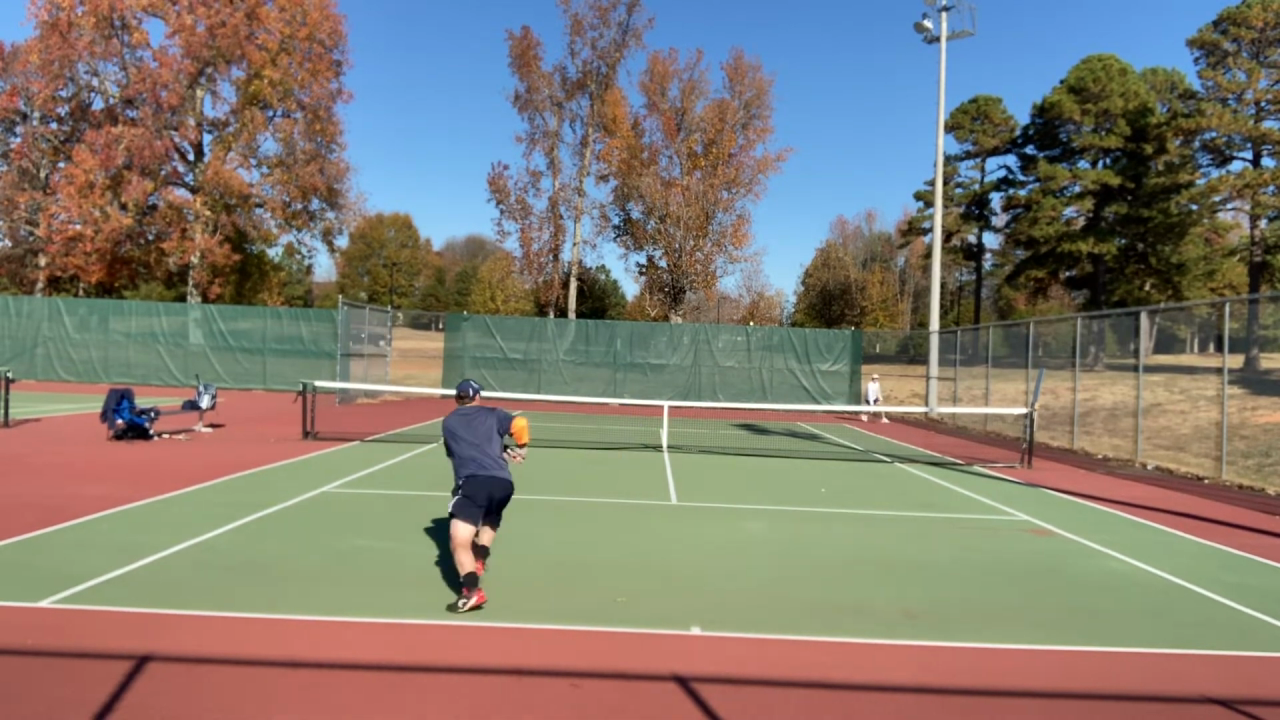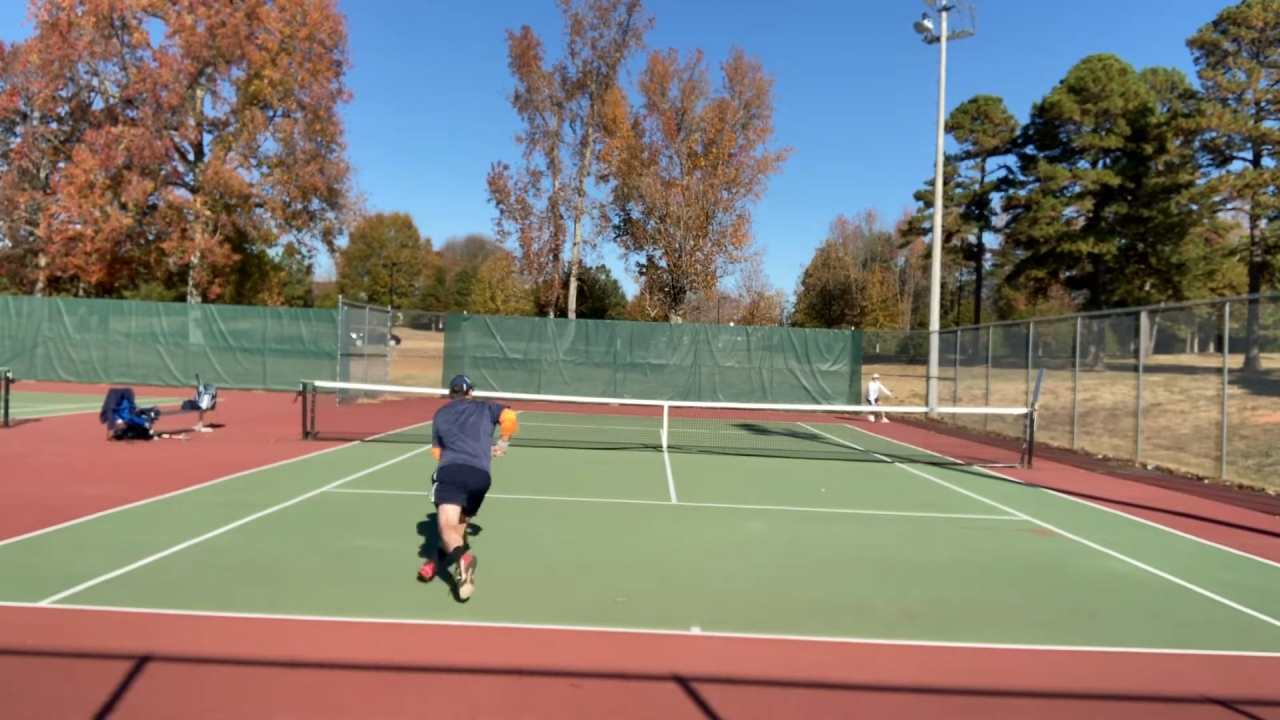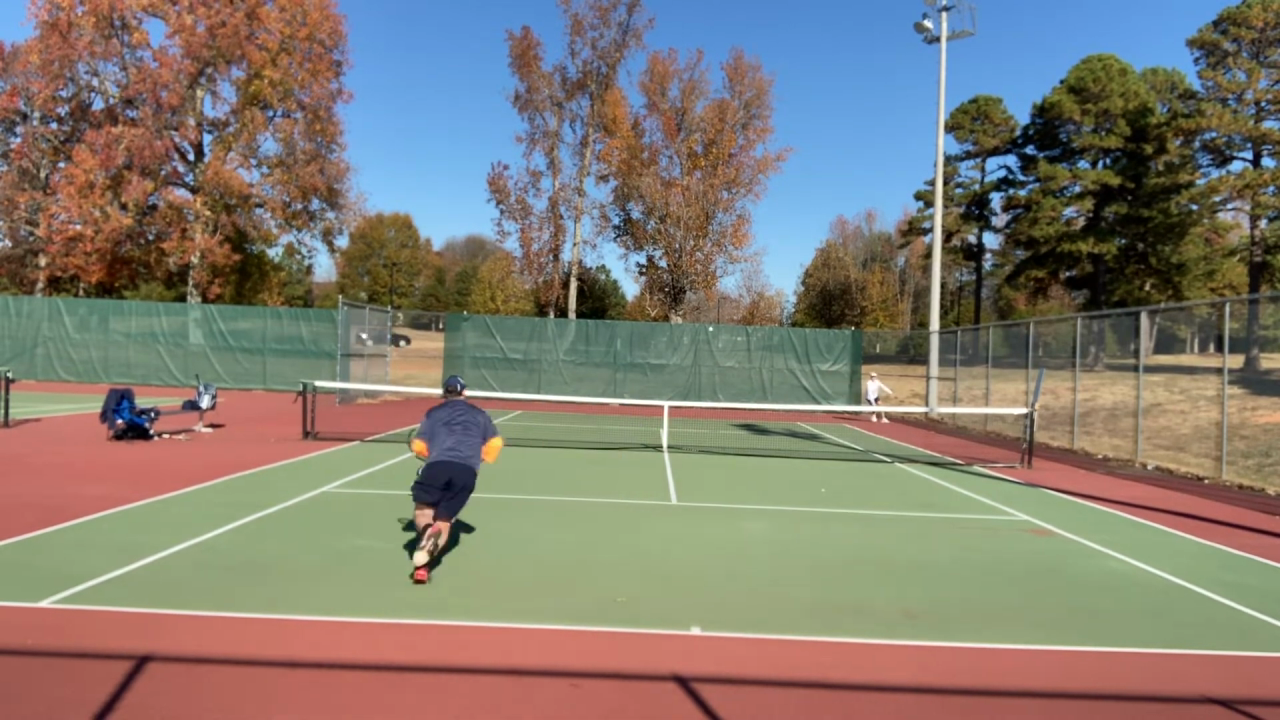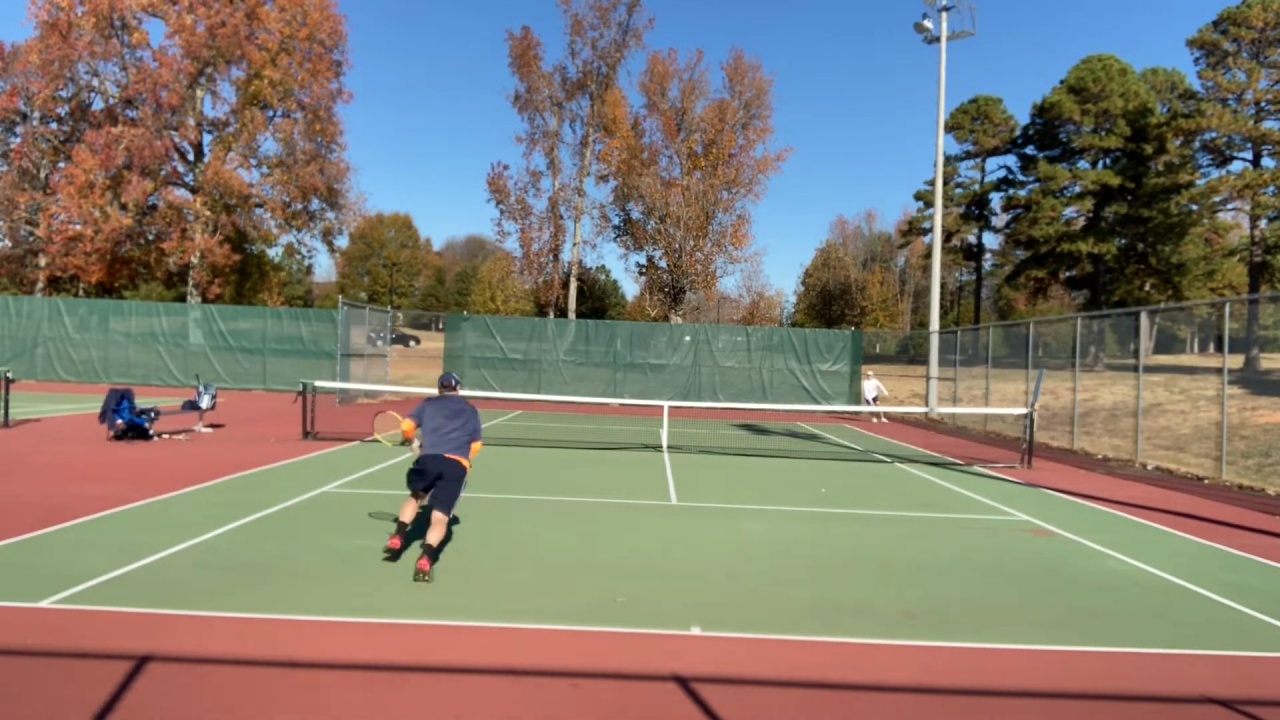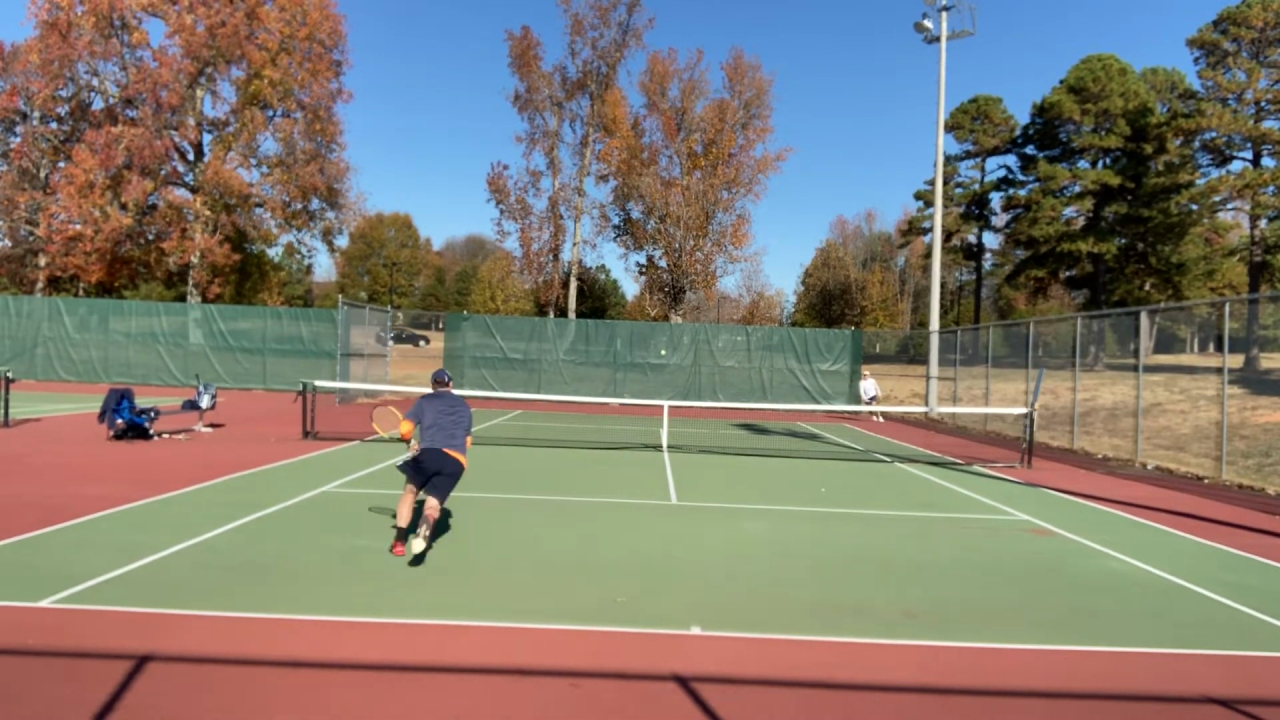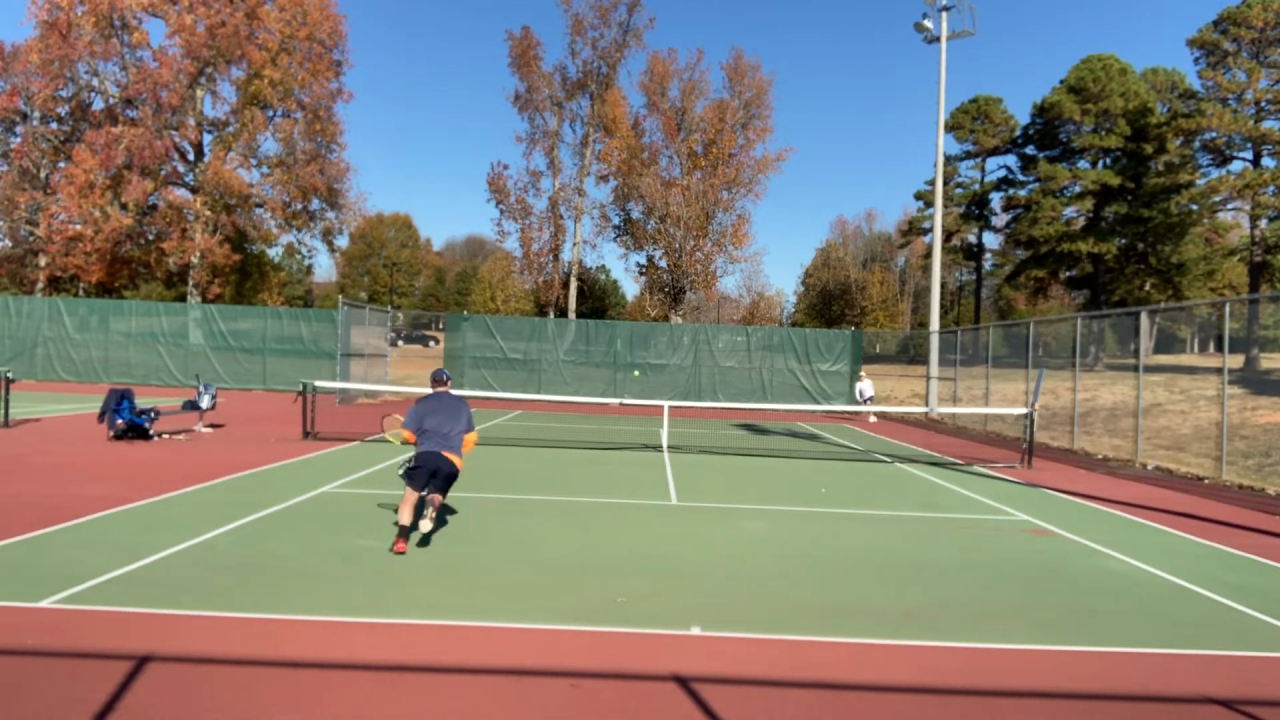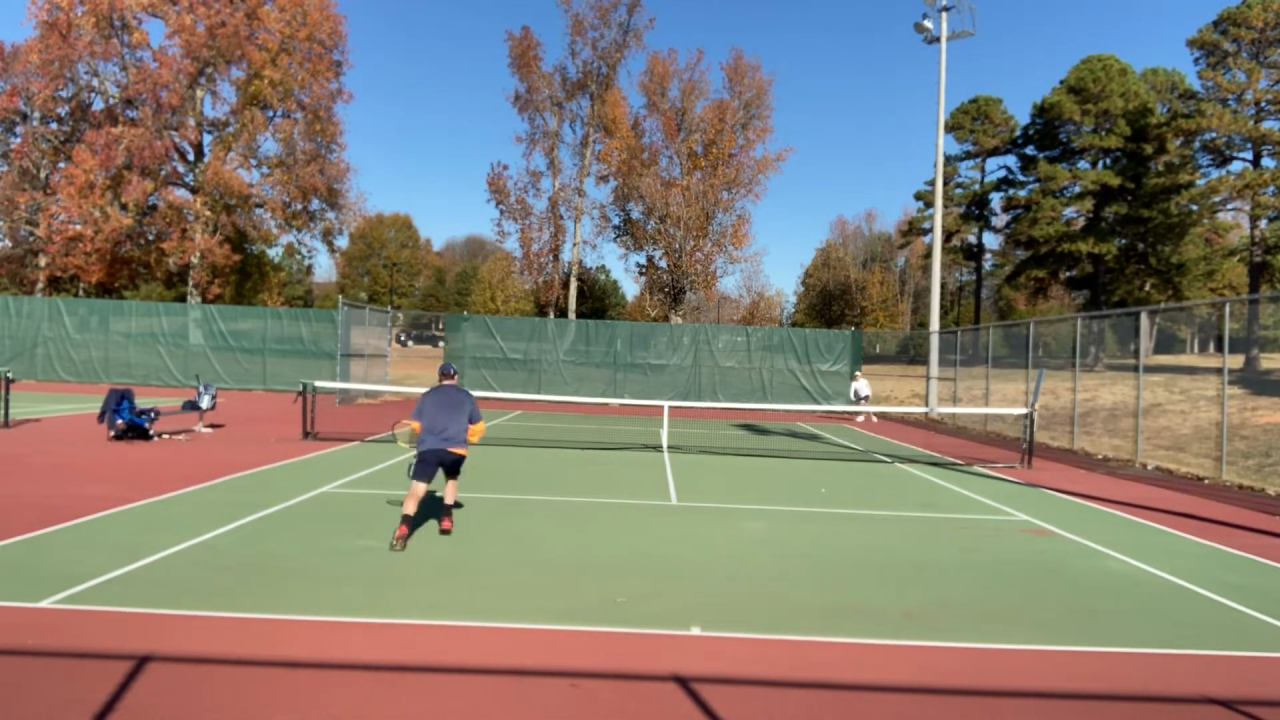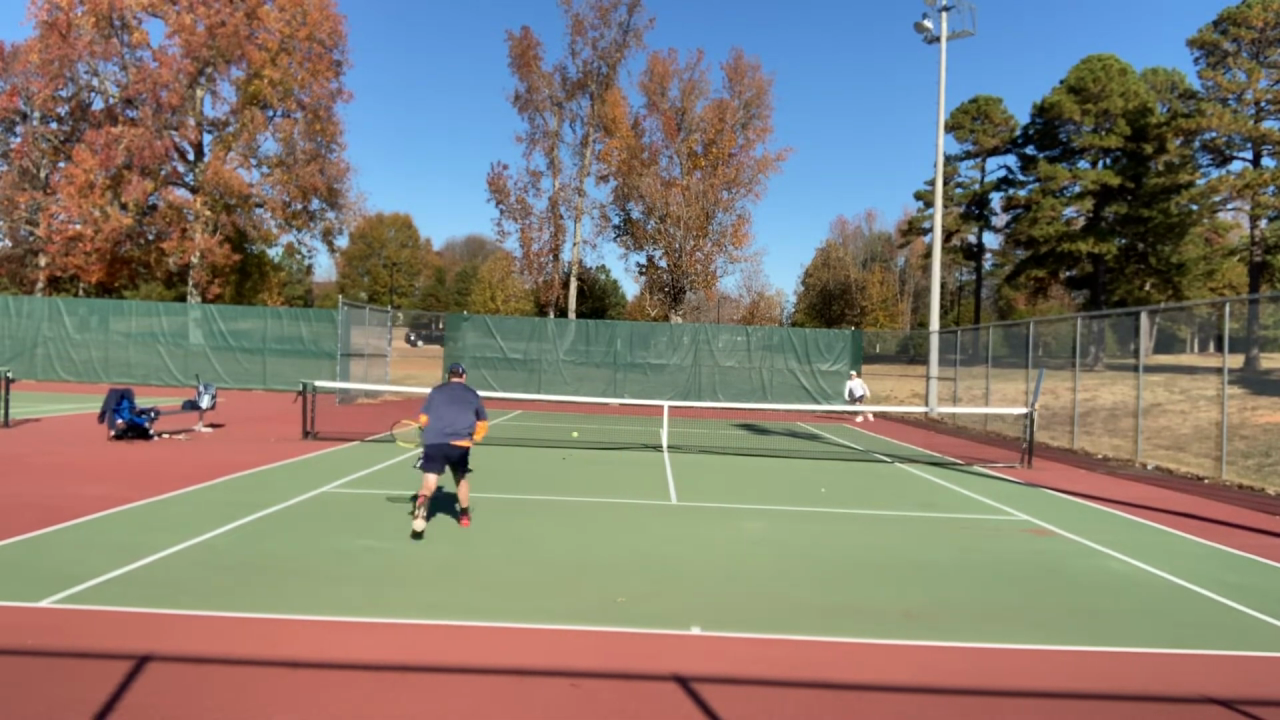
dt=0.1s
person 1, frame 1
left shoulder: (448, 422)
right shoulder: (493, 414)
right elbow: (520, 424)
right wrist: (521, 448)
left hip: (472, 483)
right hip: (503, 484)
left knee: (459, 542)
right knee: (488, 527)
left ankle: (472, 590)
right ankle: (481, 559)
person 1, frame 2
left shoulder: (440, 415)
right shoulder: (484, 407)
left elbow: (437, 452)
right elbow: (509, 416)
right wrist: (504, 441)
left hip: (451, 471)
right hip: (481, 475)
left knee: (448, 525)
right knee: (460, 524)
left ankle: (463, 561)
right ankle: (437, 563)
person 1, frame 3
left shoulder: (433, 413)
right shoulder: (479, 414)
left elbow: (418, 447)
right elbow: (495, 444)
right wrist: (480, 460)
left hip: (438, 466)
right hip: (466, 472)
left knee: (423, 513)
right knee: (444, 524)
left ankle: (429, 532)
right ankle: (422, 569)
person 1, frame 4
left shoulder: (428, 403)
right shoulder: (471, 411)
left elbow: (407, 426)
right elbow: (475, 445)
left wrist: (414, 442)
left hip: (430, 458)
right hip: (457, 466)
left knee: (414, 498)
right knee: (439, 519)
left ankle: (398, 538)
right ankle: (425, 560)
person 1, frame 5
left shoulder: (424, 401)
right shoulder: (463, 406)
left elbow: (405, 428)
right elbow: (467, 439)
left wrist: (412, 442)
left hip: (429, 453)
right hip: (456, 461)
left knee: (409, 493)
right knee: (432, 506)
left ankle: (400, 542)
right ankle: (423, 532)
person 1, frame 6
left shoulder: (421, 403)
right shoulder: (463, 405)
left elbow: (408, 434)
right elbow: (471, 438)
left hip: (426, 455)
right hip: (451, 460)
left knee: (410, 497)
right knee: (435, 497)
left ankle: (401, 540)
right ankle: (432, 505)
person 1, frame 7
left shoulder: (427, 396)
right shoulder: (467, 398)
left elbow: (415, 424)
right elbow: (478, 427)
right wrist: (468, 440)
left hip: (428, 450)
right hip: (454, 452)
left knee: (415, 492)
right knee: (452, 478)
left ankle: (404, 529)
right ankle: (447, 518)
person 1, frame 8
left shoulder: (436, 391)
right shoulder: (473, 396)
left elbow: (423, 420)
right elbow: (482, 424)
right wrist: (472, 439)
left hip: (434, 444)
right hip: (459, 445)
left knee: (429, 485)
right knee: (461, 478)
left ankle: (423, 503)
right ankle: (464, 515)
